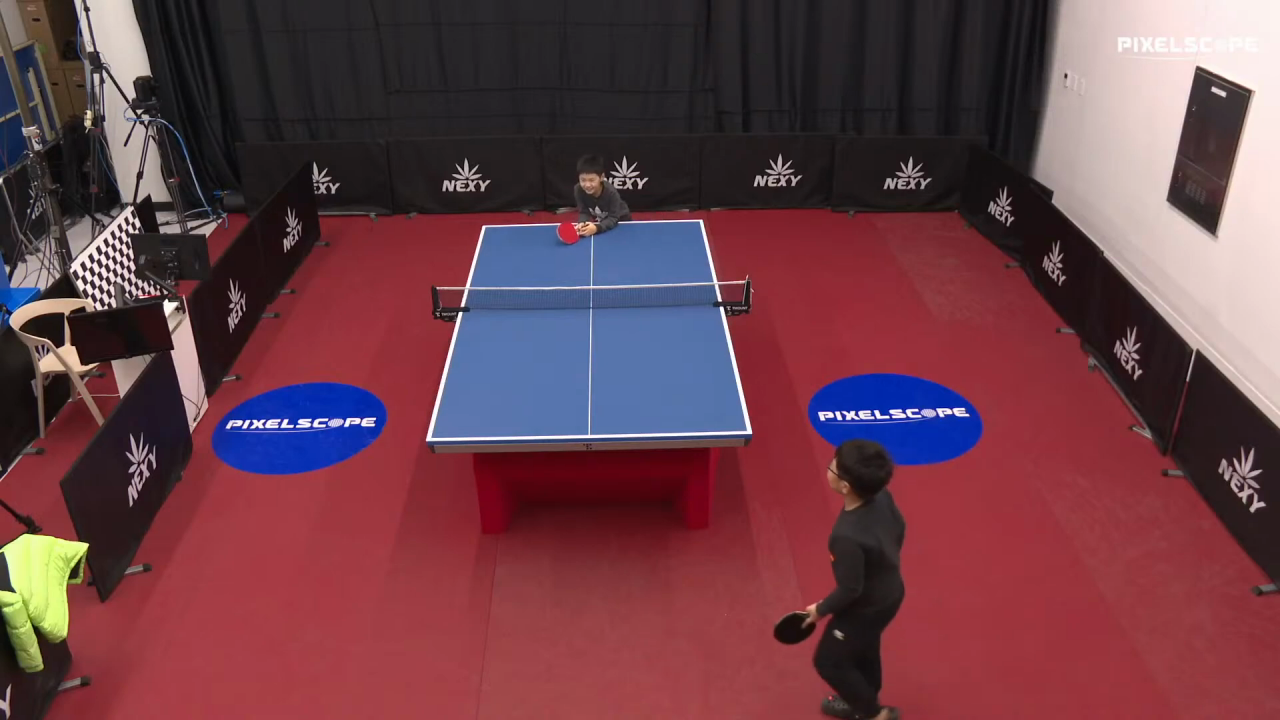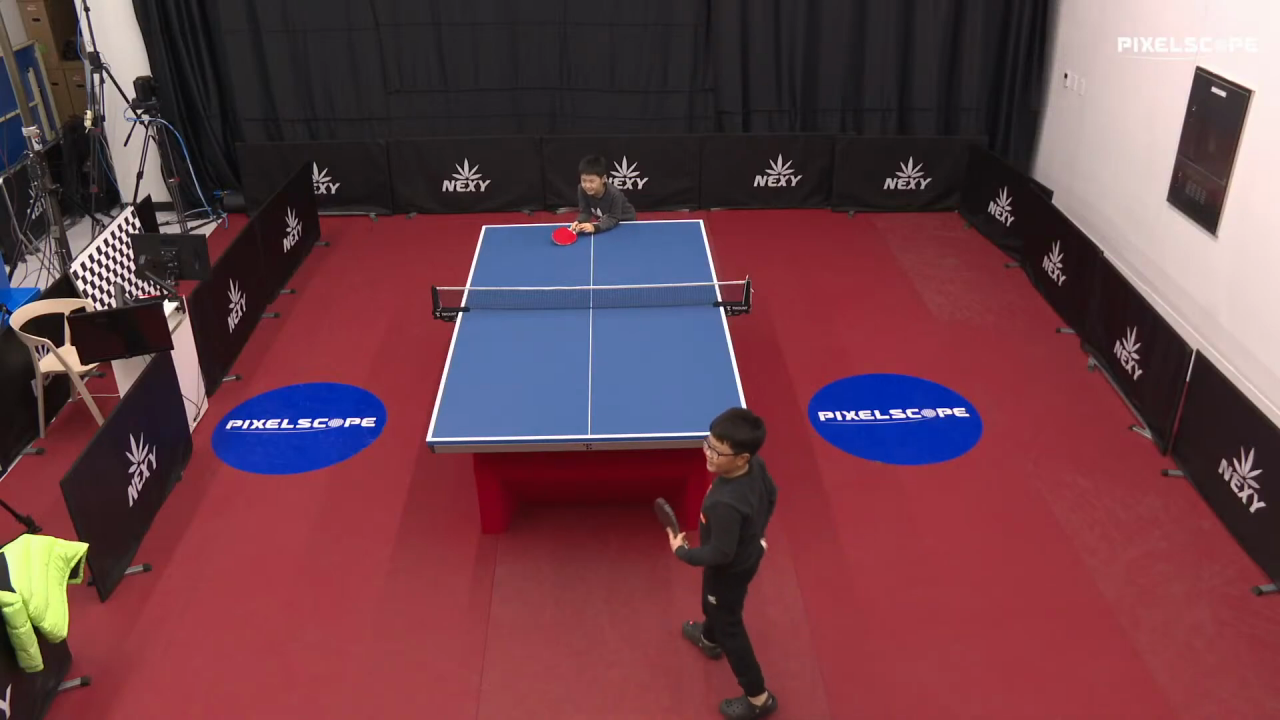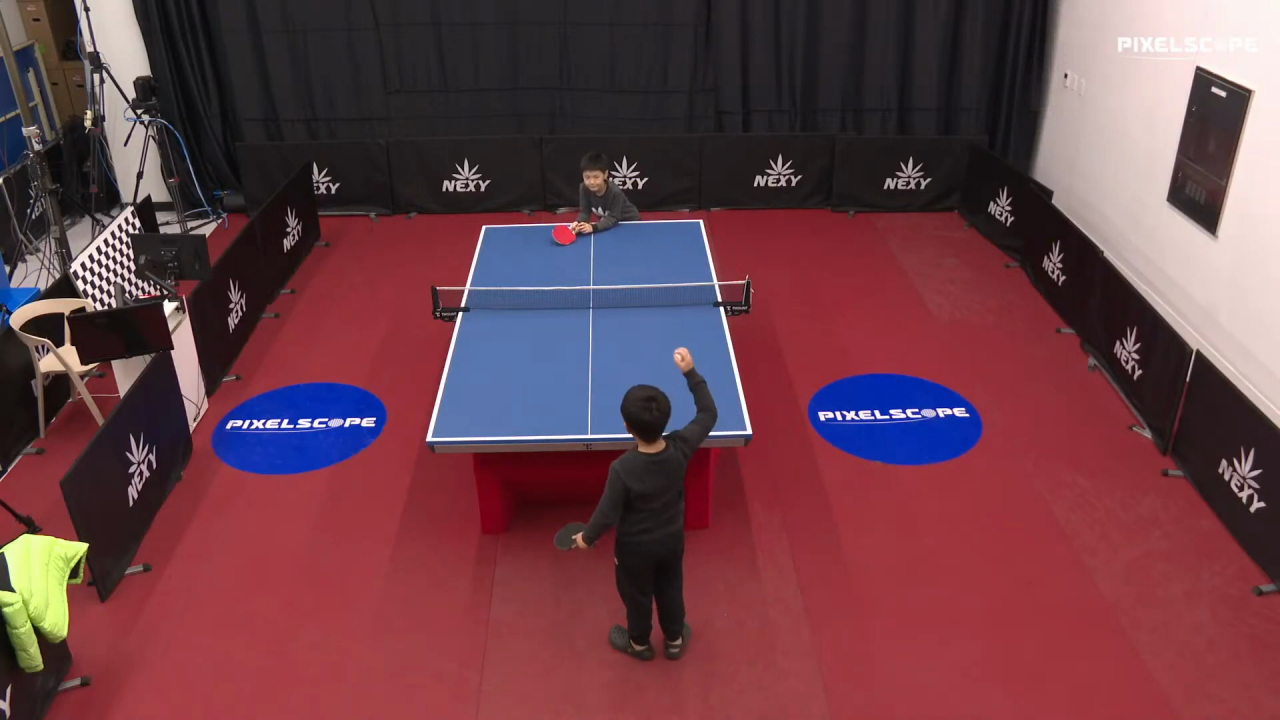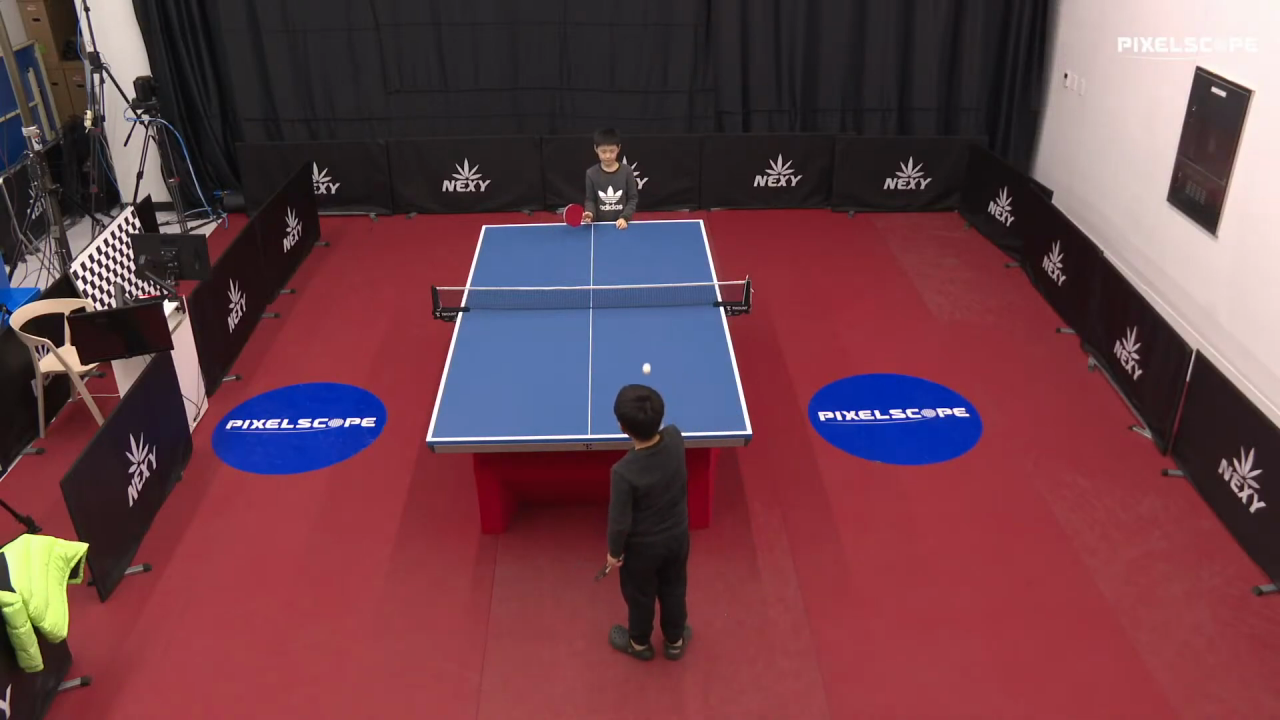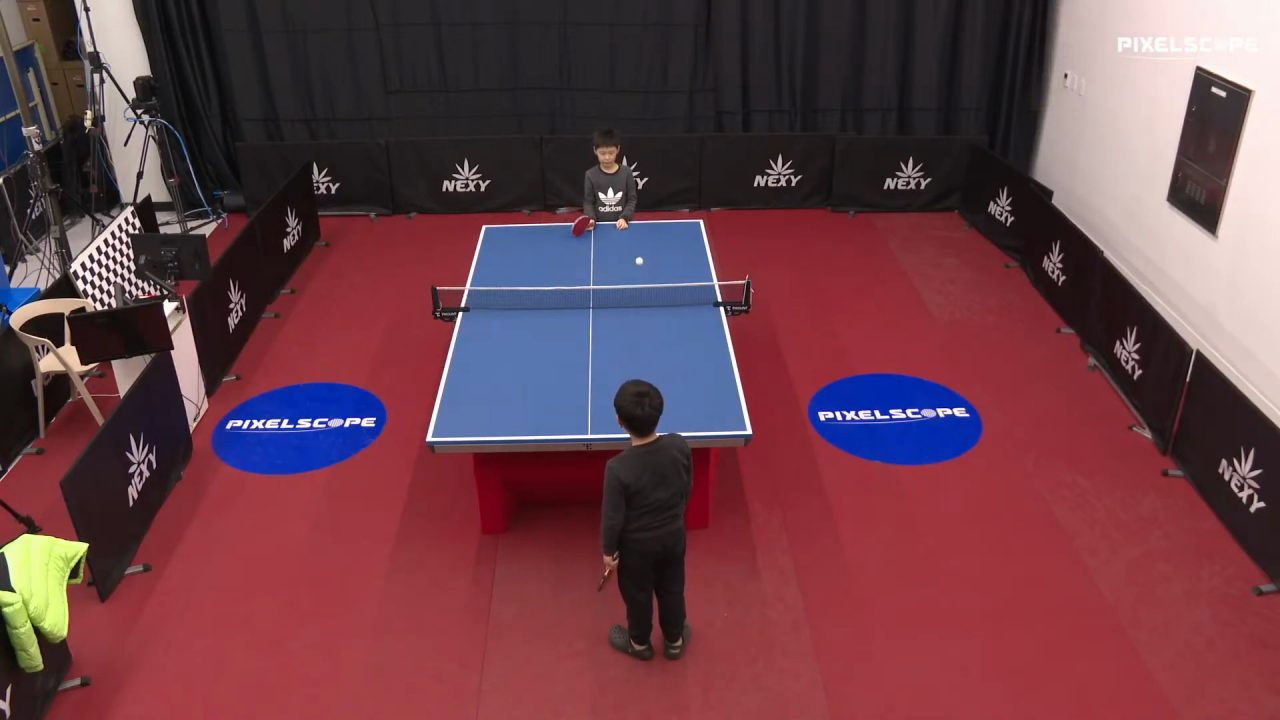
dt=1s
person 1, frame 1
left shoulder: (848, 536)
right shoulder: (882, 497)
left elbow: (851, 589)
right elbow: (899, 529)
left wrist: (821, 610)
left hip: (866, 609)
right hip: (889, 593)
left knee: (828, 660)
right knee: (865, 654)
person 1, frame 2
left shoulder: (725, 503)
right shoulder: (756, 466)
left elbow: (719, 554)
right elbow: (770, 496)
left wrist: (681, 550)
right wrist: (757, 532)
left hip: (729, 570)
right hip: (748, 556)
left knee: (728, 627)
right knee: (715, 607)
right ankle: (710, 639)
person 1, frame 3
left shoulder: (622, 469)
right shoulder: (681, 448)
left elbow: (608, 513)
right elbow: (708, 414)
left wrist: (587, 537)
right wrist: (691, 371)
left hip: (636, 546)
right hip: (672, 538)
left knee: (636, 594)
right knee: (670, 588)
left ankle: (639, 643)
right ankle: (674, 640)
person 1, frame 4
left shoulder: (624, 471)
right shoulder: (674, 440)
left elbow: (620, 521)
left wrist: (614, 551)
right wrist: (655, 411)
left hip: (642, 546)
right hip: (677, 536)
left knee: (640, 596)
right knee: (674, 590)
left ankle: (640, 643)
right ankle: (675, 640)
person 1, frame 5
left shoulder: (618, 468)
right shoulder: (679, 446)
left elbow: (613, 517)
right elbow: (687, 487)
left wrist: (609, 550)
left hip: (636, 544)
right hip: (674, 535)
left knee: (637, 594)
right knee: (672, 589)
left ankle: (639, 643)
right ankle: (675, 640)
